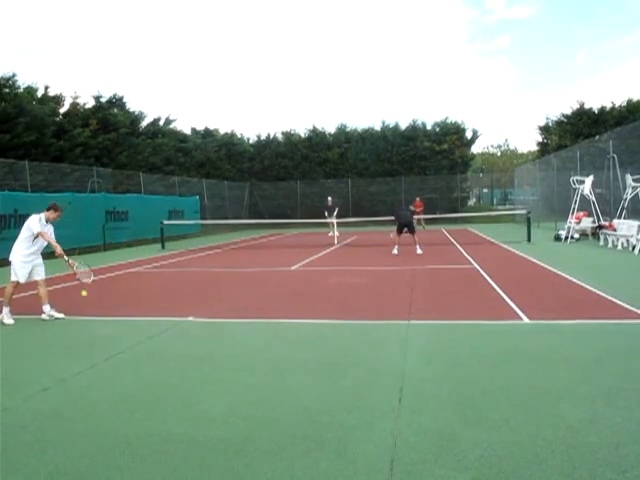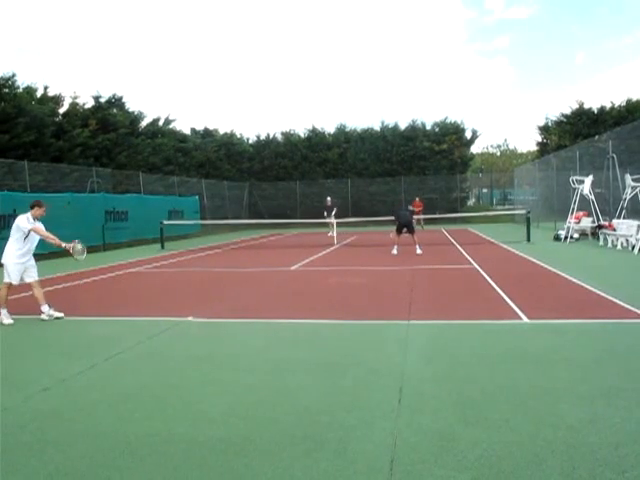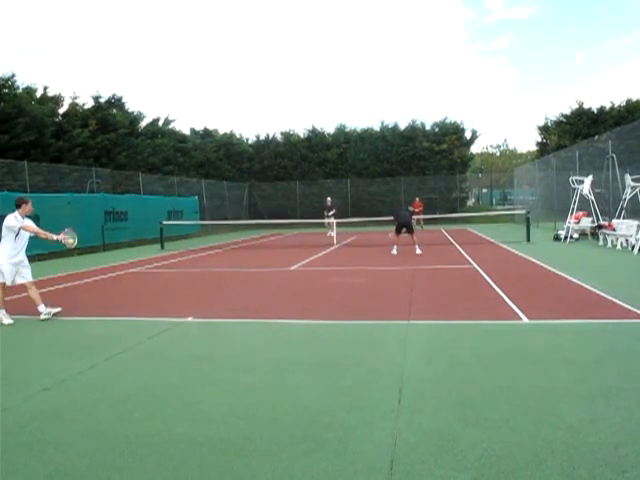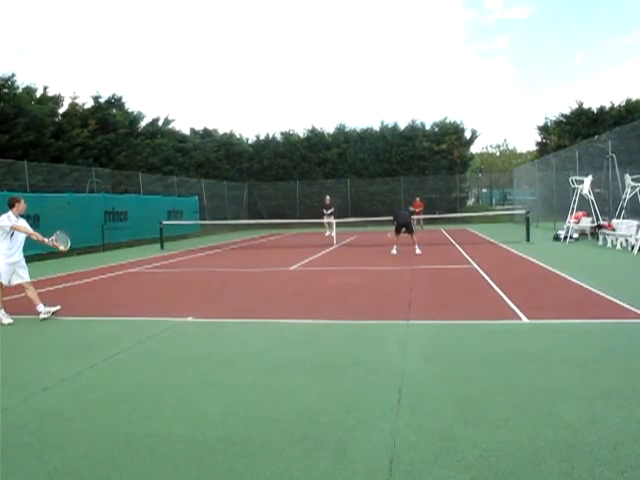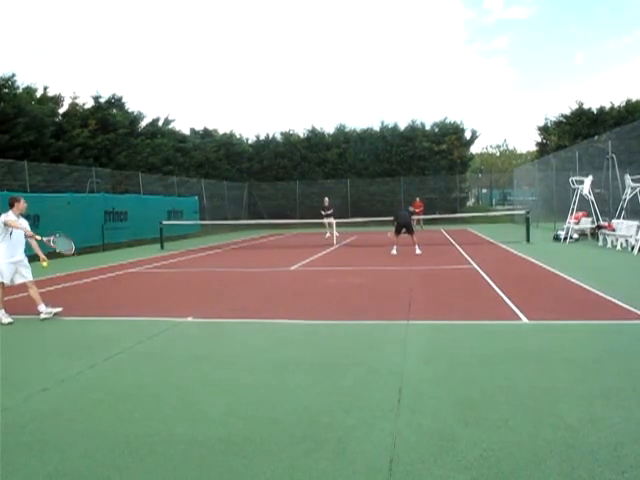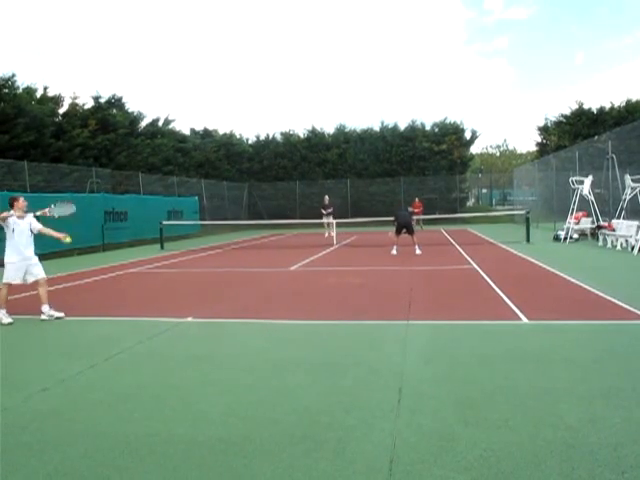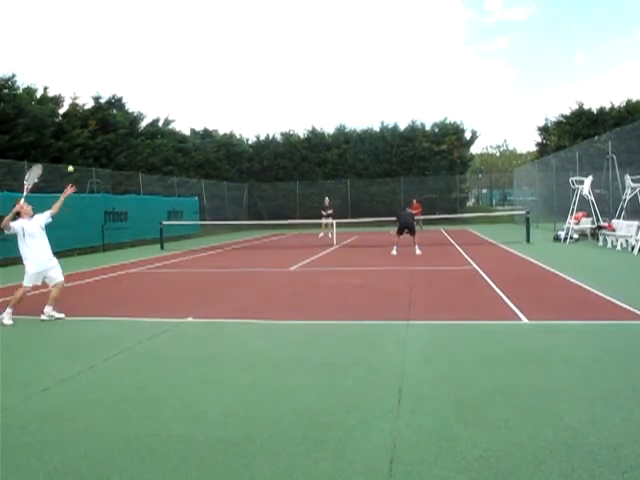
dt=0.2s
person 1, frame 1
left shoulder: (49, 227)
right shoulder: (34, 220)
left elbow: (53, 244)
right elbow: (43, 235)
right wrist: (58, 247)
left hip: (35, 258)
right hip: (21, 256)
left knee: (41, 282)
right knee: (14, 283)
left ankle: (47, 311)
person 1, frame 2
left shoulder: (38, 224)
right shoulder: (21, 219)
left elbow: (47, 238)
right elbow: (37, 231)
left wrist: (64, 245)
right wrist: (56, 239)
left hip: (27, 259)
right hip: (12, 258)
left knee: (35, 283)
left ankle: (46, 311)
person 1, frame 3
left shoulder: (28, 221)
left elbow: (39, 233)
right elbow: (26, 228)
left wrist: (56, 237)
right wrist: (50, 235)
left hip: (21, 260)
left knee: (30, 284)
left ankle: (43, 311)
person 1, frame 4
left shoulder: (23, 221)
left elbow: (33, 235)
right elbow: (16, 227)
left wrist: (50, 243)
right wrist: (34, 234)
left hip: (18, 260)
left knee: (27, 284)
left ankle: (42, 310)
person 1, frame 5
left shoulder: (24, 221)
left elbow: (31, 239)
left wrist: (40, 254)
right wrist: (22, 228)
left hip: (20, 259)
left knee: (30, 283)
left ankle: (43, 310)
person 1, frame 6
left shoulder: (29, 218)
left elbow: (42, 229)
left wrist: (58, 235)
right wrist: (15, 213)
left hip: (30, 258)
right hip: (14, 259)
left knee: (42, 281)
left ankle: (46, 311)
person 1, frame 7
left shoulder: (38, 218)
right shoulder: (19, 225)
left elbow: (53, 210)
left wrist: (64, 196)
right wrist: (13, 212)
left hip: (50, 259)
right hip: (35, 262)
left knee: (59, 283)
right knee: (25, 288)
left ankle: (48, 311)
